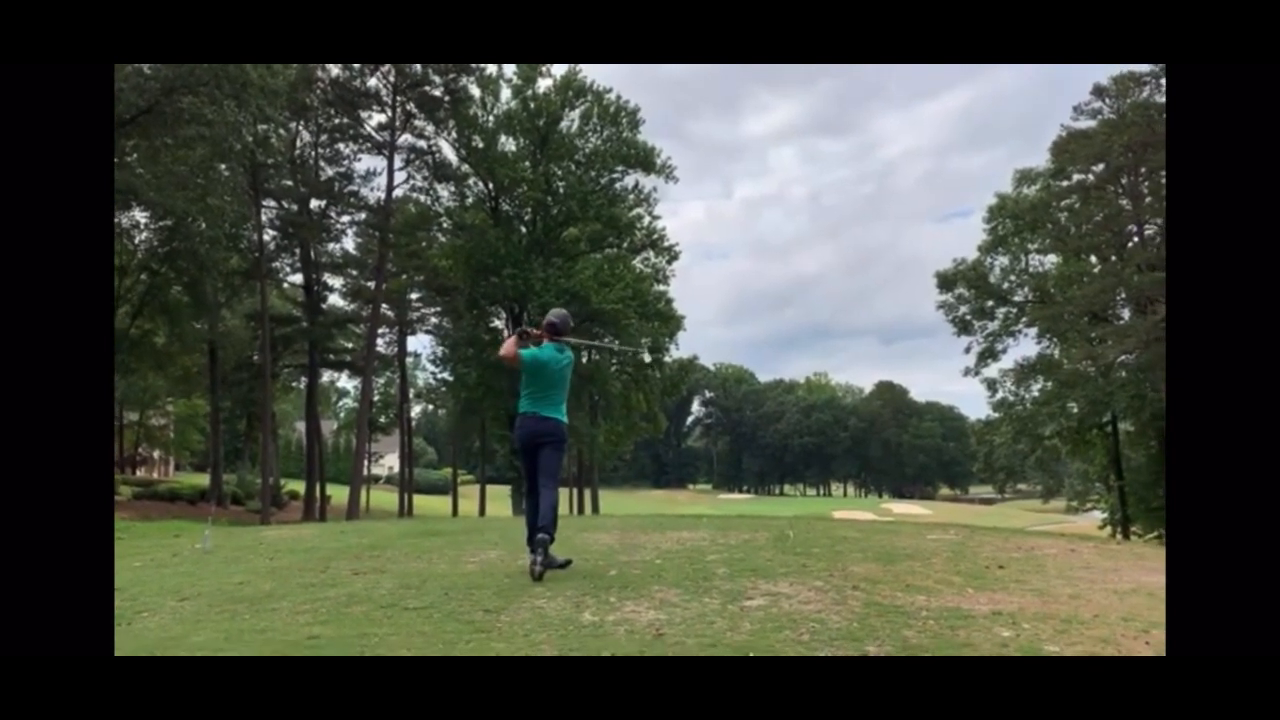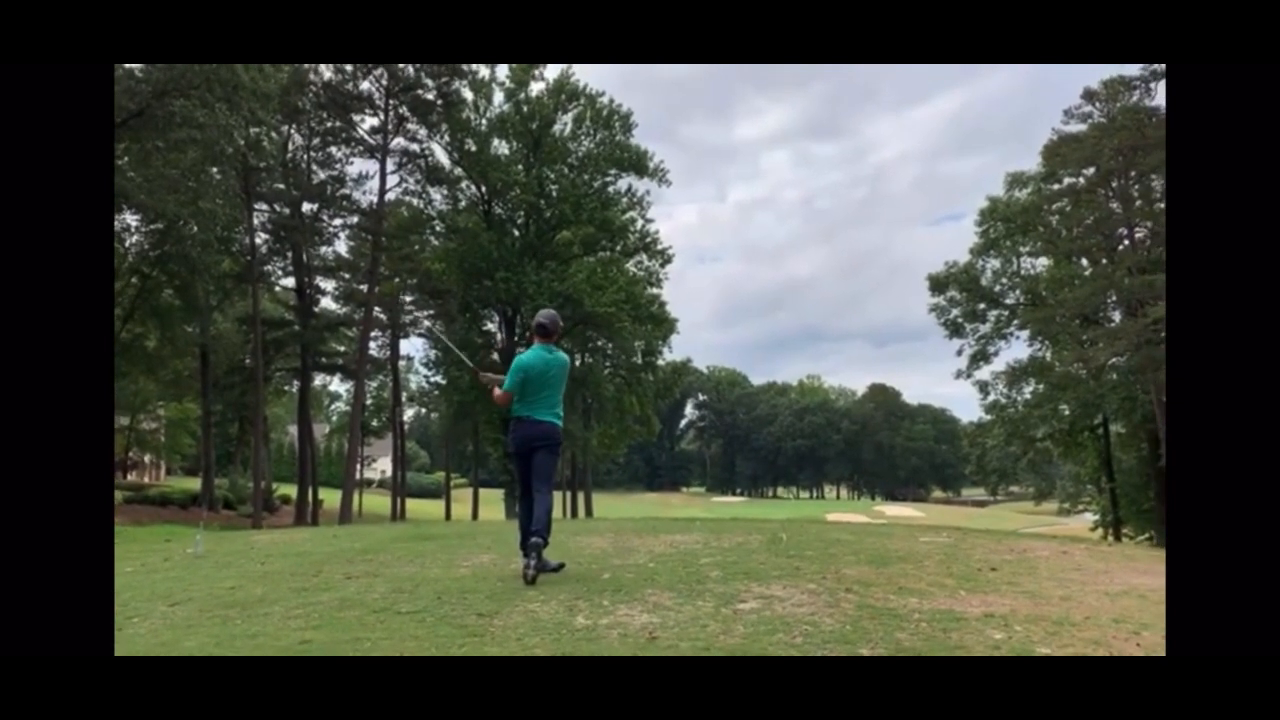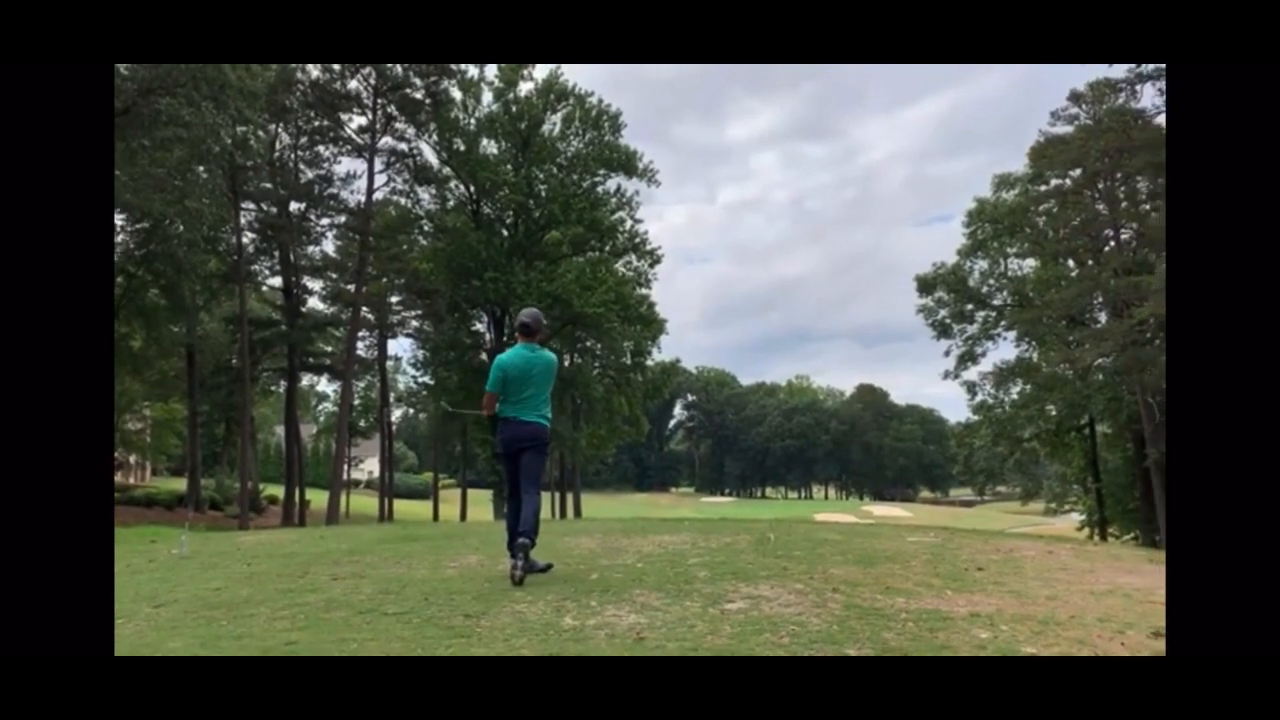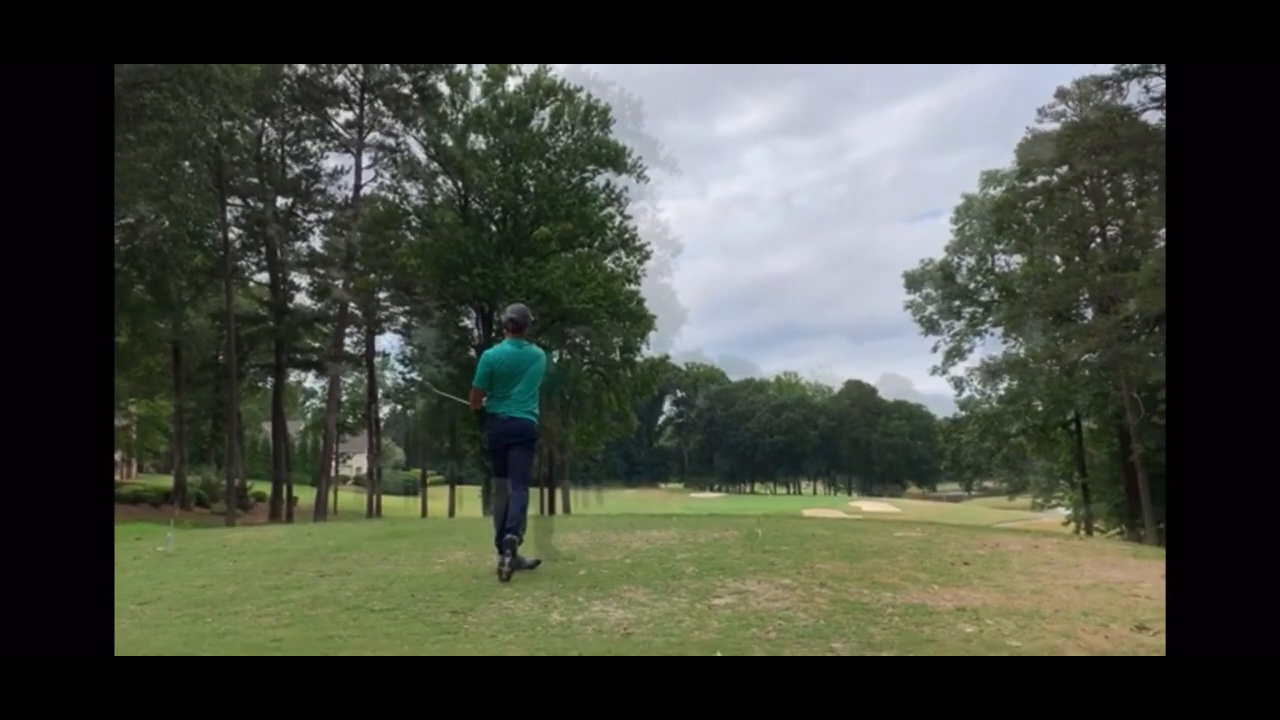
dt=0.5s
person 1, frame 1
left shoulder: (540, 356)
right shoulder: (567, 356)
left elbow: (506, 354)
left wrist: (518, 336)
right wrist: (537, 341)
left hip: (528, 425)
right hip: (554, 427)
left knee: (532, 489)
right knee: (548, 486)
left ankle: (537, 550)
right ankle: (544, 537)
person 1, frame 2
left shoulder: (523, 360)
right shoulder: (563, 361)
left elbow: (504, 400)
left wrist: (495, 387)
right wrist: (500, 379)
left hip: (522, 429)
right hip: (549, 430)
left knee: (525, 493)
right knee: (542, 490)
left ankle: (530, 553)
right ankle: (537, 542)
person 1, frame 3
left shoulder: (503, 360)
right shoulder: (550, 360)
left elbow: (488, 404)
left wrist: (492, 411)
left hip: (509, 429)
right hip: (537, 430)
left knee: (514, 493)
right knee: (530, 490)
left ankle: (518, 554)
right ankle: (524, 542)
person 1, frame 4
left shoulder: (490, 356)
right shoulder: (539, 356)
left elbow: (475, 399)
left wrist: (482, 404)
left hip: (497, 425)
right hip: (525, 425)
left knee: (502, 487)
right knee: (519, 486)
left ankle: (506, 551)
right ankle: (511, 539)
